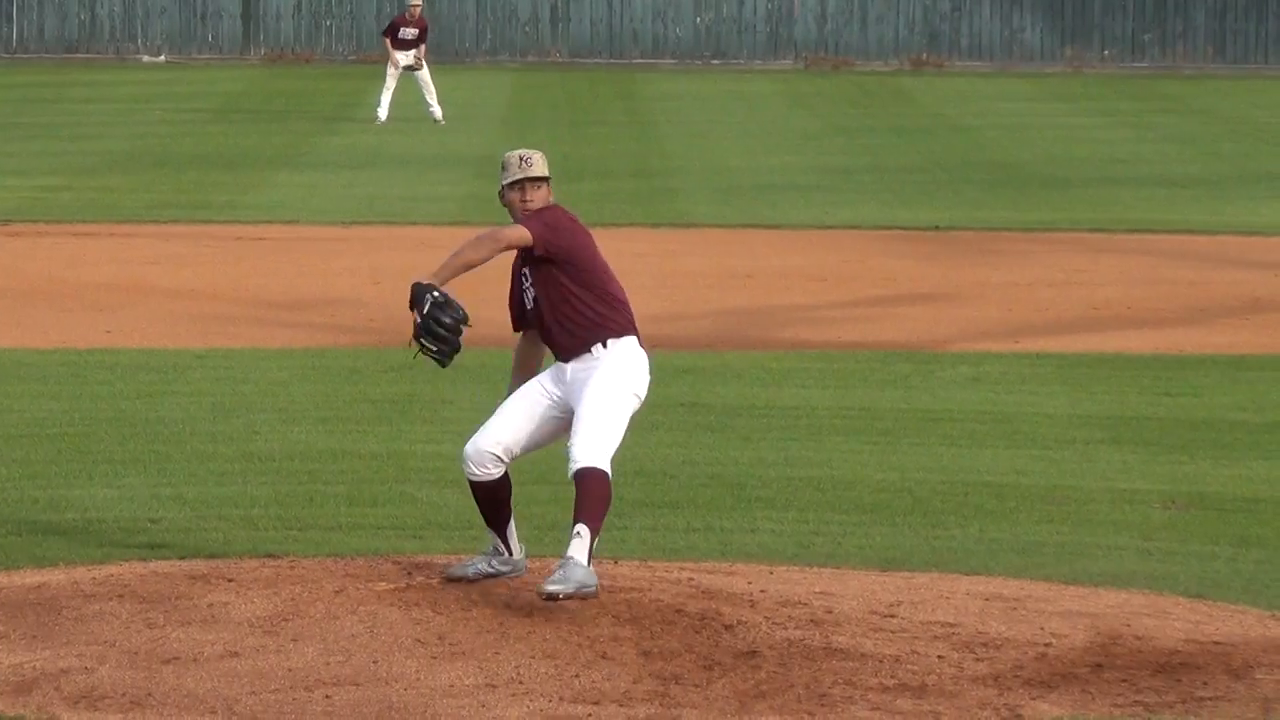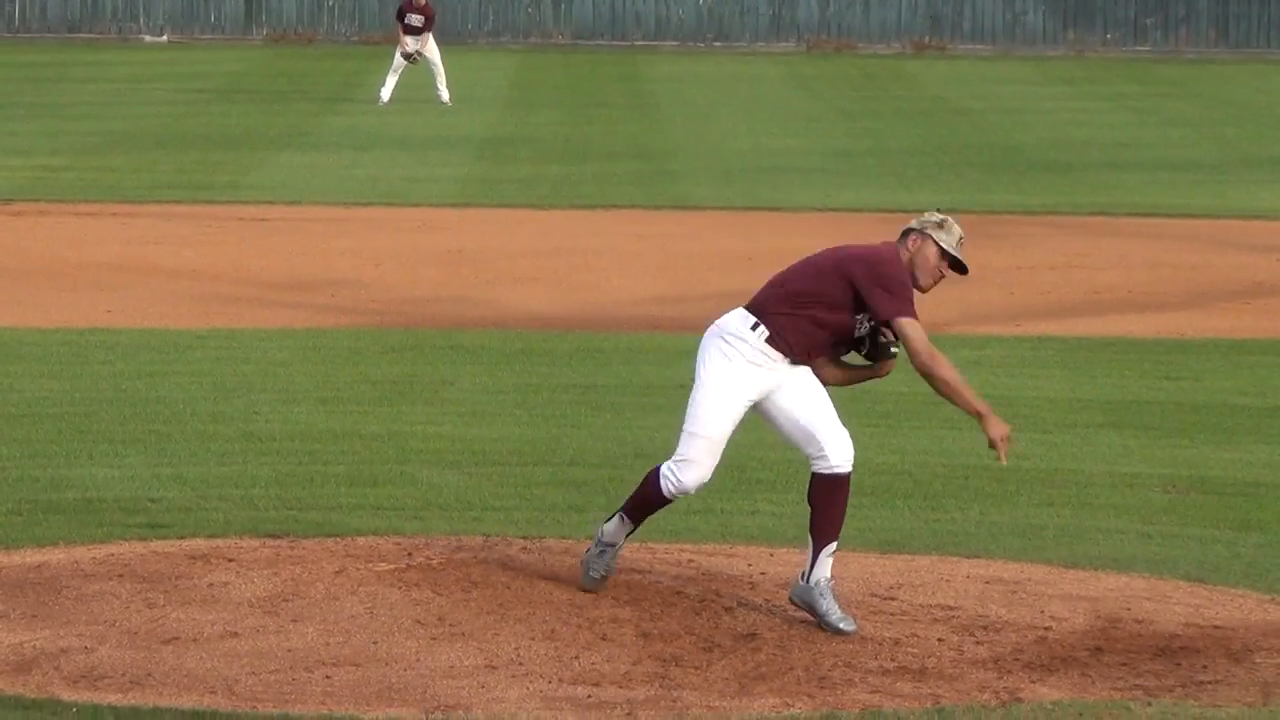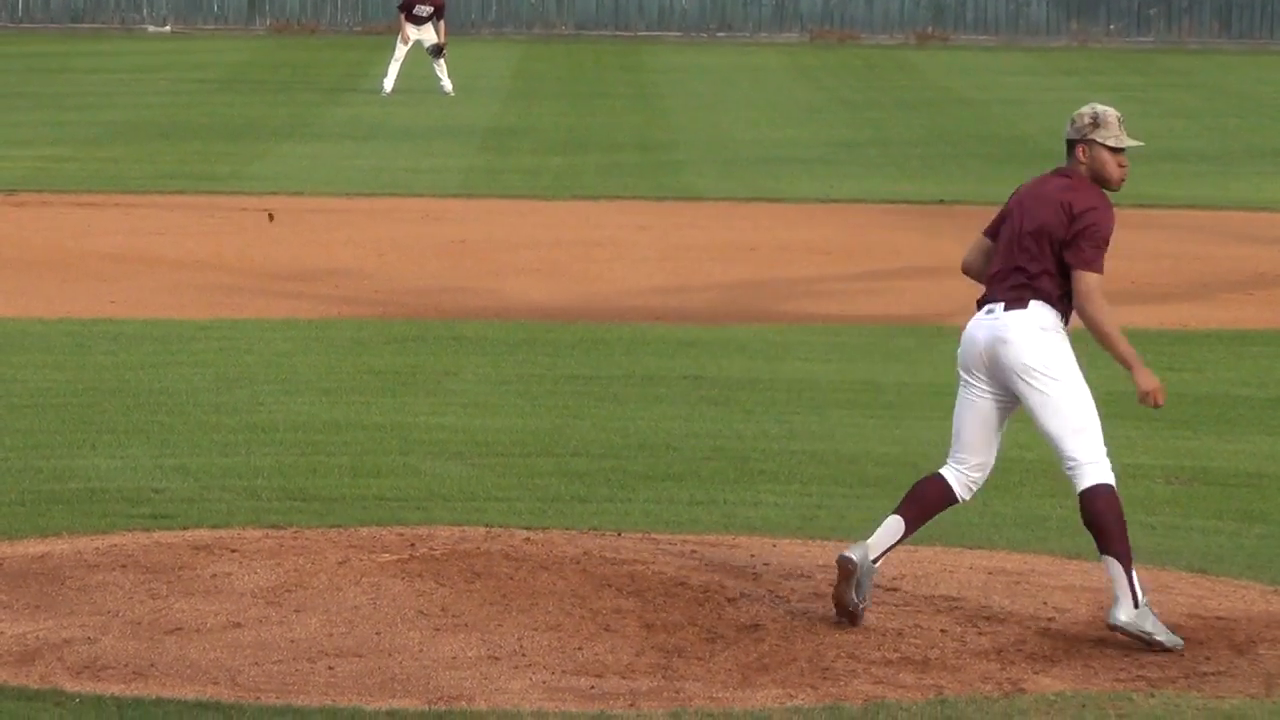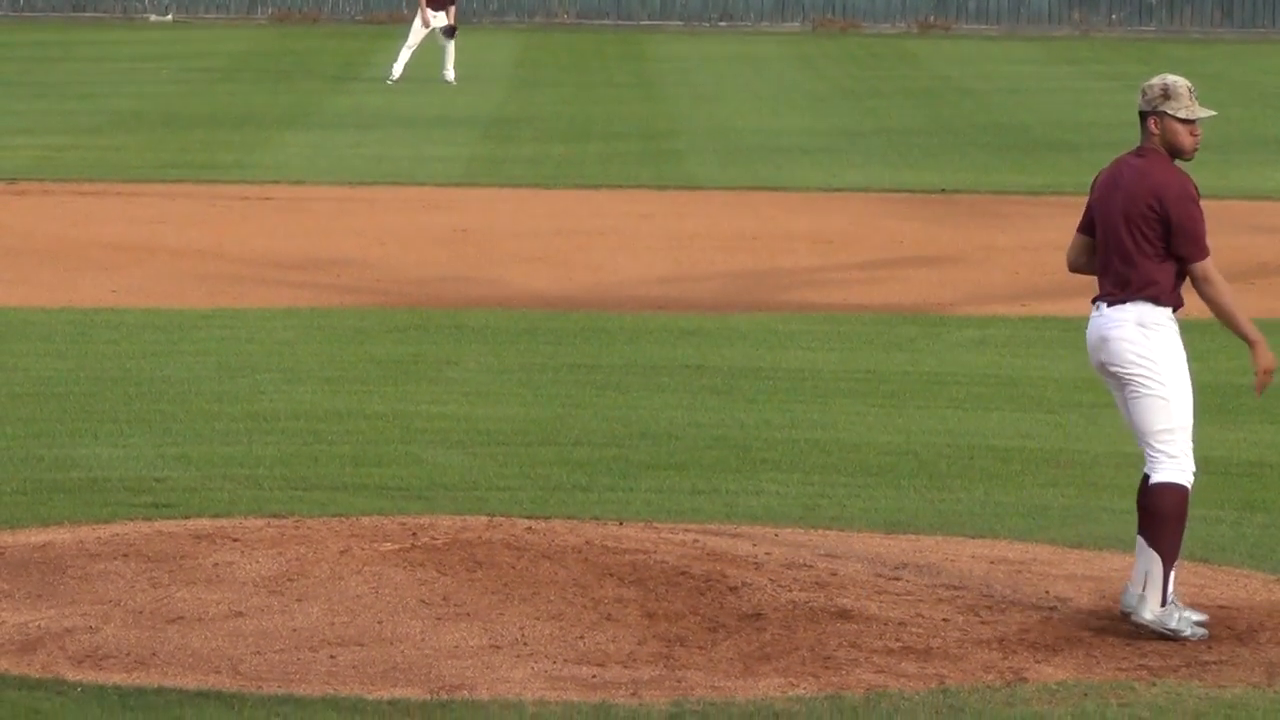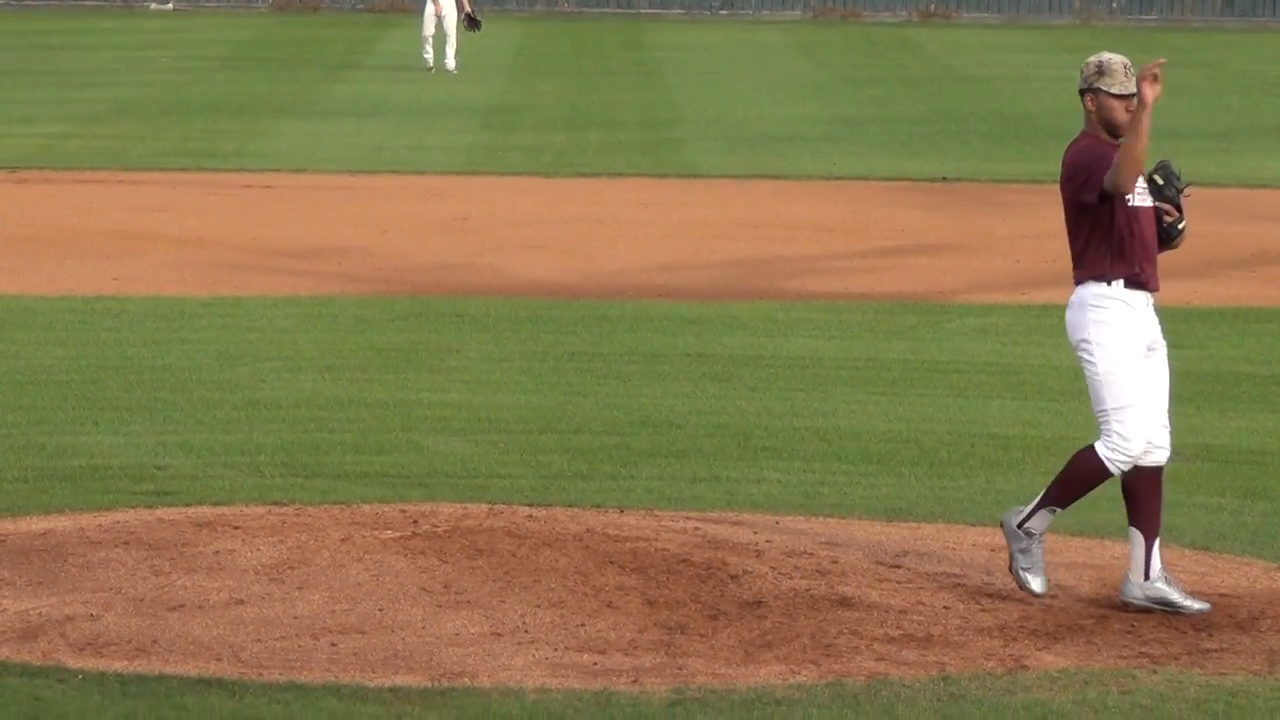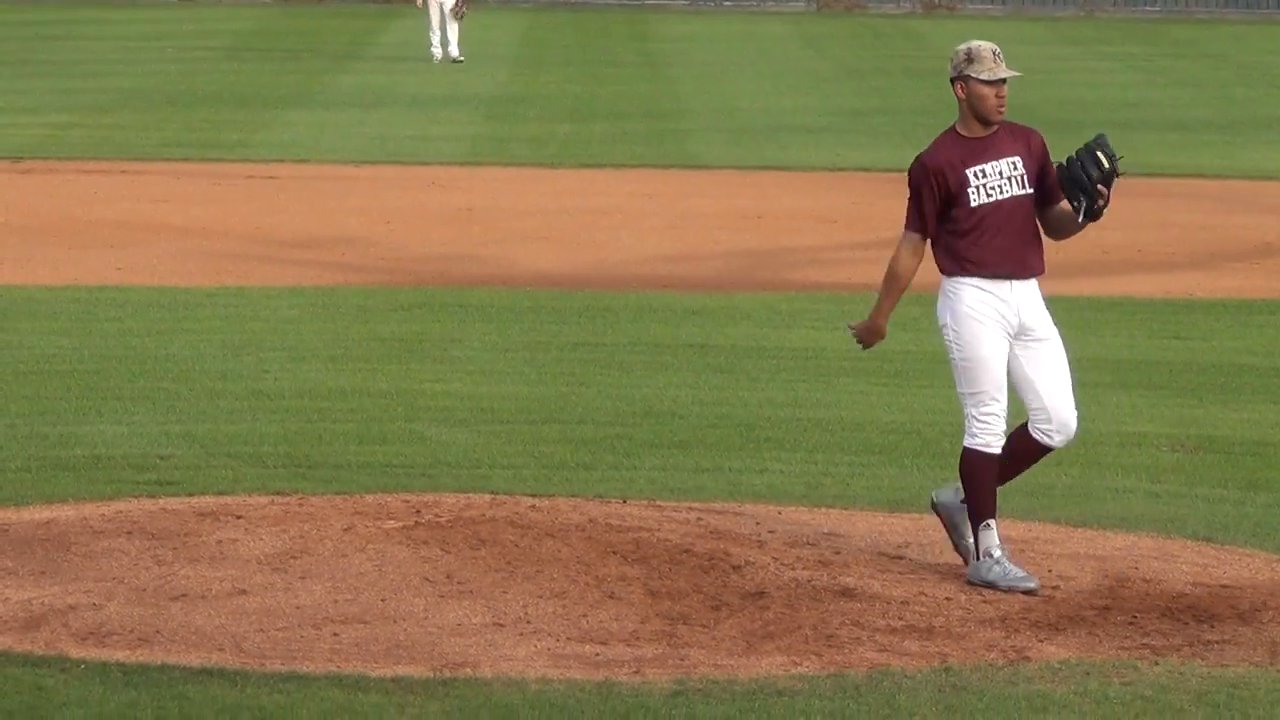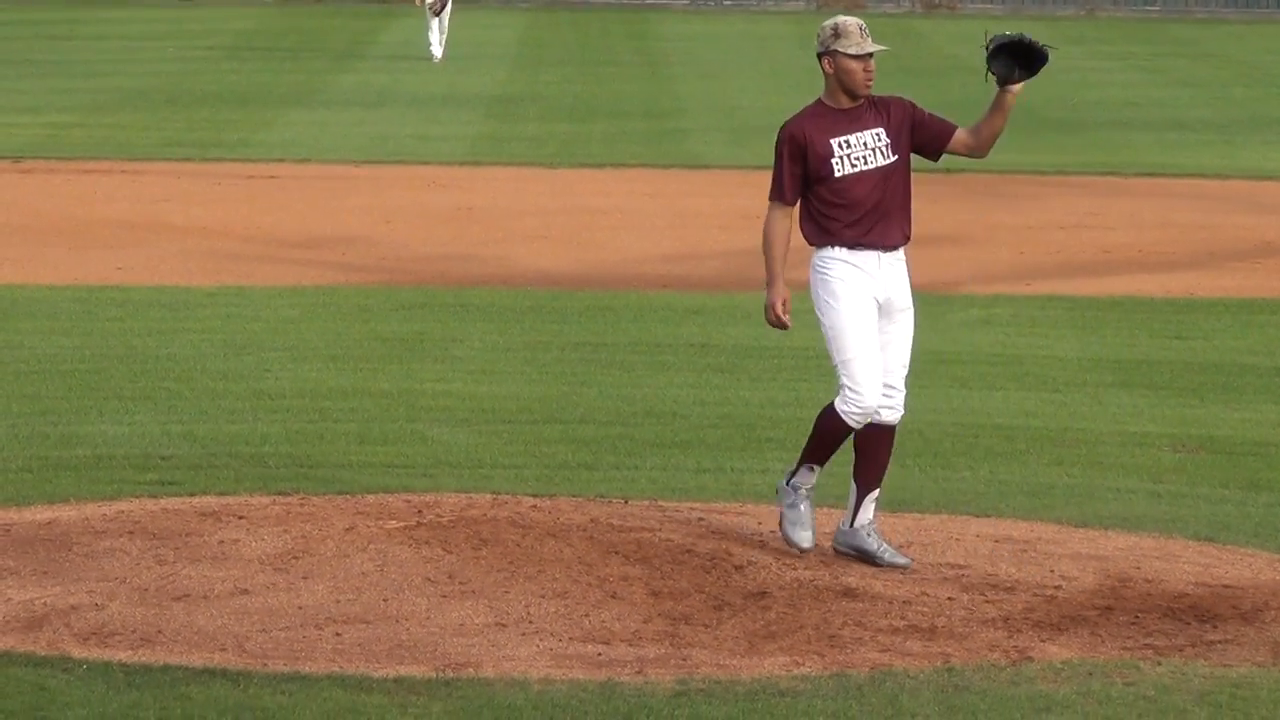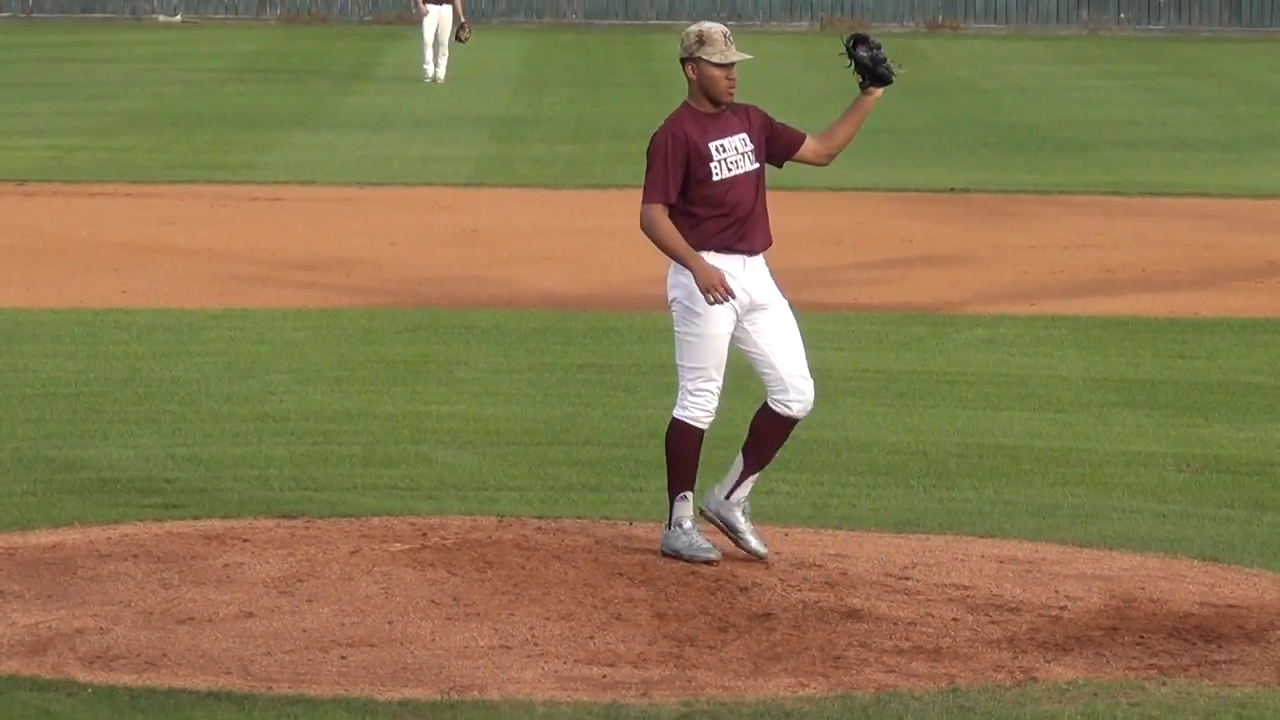
dt=0.5s
person 1, frame 1
left shoulder: (556, 222)
right shoulder: (524, 274)
left elbow: (499, 239)
right elbow: (530, 341)
left wrist: (435, 282)
right wrist: (515, 402)
left hip: (614, 363)
right hip: (566, 371)
left knee: (588, 455)
right knee: (480, 453)
left ankle: (578, 563)
right ankle: (505, 553)
person 1, frame 2
left shoulder: (878, 291)
right shoulder: (884, 266)
left elbow: (824, 374)
right elbow: (921, 353)
left wrist: (872, 365)
right wrist: (985, 414)
left hip: (782, 363)
right hip: (740, 346)
left knee: (835, 454)
right knee: (689, 472)
left ankle: (815, 582)
right ankle: (616, 529)
person 1, frame 3
left shoulder: (1031, 190)
right shoulder: (1092, 205)
left elbow: (970, 264)
right elbow: (1087, 298)
right wrist: (1136, 367)
left hip: (981, 333)
right hip: (1033, 333)
left knee: (965, 471)
right knee: (1090, 466)
left ankle: (866, 555)
right ankle: (1129, 604)
person 1, frame 4
left shoulder: (1111, 176)
right shoulder: (1172, 184)
left elbow: (1077, 257)
right elbow: (1204, 276)
left hip: (1105, 327)
right hip: (1145, 329)
left knee: (1163, 460)
right knee: (1174, 464)
left ankle: (1145, 589)
right ankle: (1158, 602)
person 1, frame 5
left shoulder: (1115, 157)
right shoulder: (1086, 154)
right elbow: (1123, 181)
left wrist: (1163, 229)
right wrist: (1147, 109)
left hip: (1138, 311)
right hip: (1106, 310)
left knee: (1151, 445)
right knee: (1123, 445)
left ankle: (1146, 579)
right ankle: (1028, 524)
person 1, frame 6
left shoulder: (1029, 142)
right shoulder: (937, 161)
left elbow: (1062, 225)
right elbow: (910, 245)
left wrist: (1092, 205)
right wrist: (878, 316)
left hip: (1029, 299)
right hip: (973, 300)
left knee: (1057, 424)
right knee: (986, 428)
left ankle: (963, 507)
right ankle: (986, 554)
person 1, frame 7
left shoulder: (897, 114)
right shoulder: (801, 130)
left elbow: (976, 144)
right elbow: (779, 211)
left wrist: (1007, 94)
right wrist: (774, 284)
left hip: (895, 271)
right hip: (842, 270)
left knee: (888, 402)
right knee: (860, 395)
left ankle: (856, 526)
right ankle: (798, 485)
person 1, frame 8
left shoulder: (750, 120)
right shoulder: (675, 134)
left elbow: (822, 150)
right elbow: (652, 215)
left wrist: (869, 95)
right wrist: (698, 266)
left hip: (756, 274)
right hip: (705, 277)
left knee: (794, 394)
right knee: (699, 401)
left ankle: (730, 499)
right ankle: (681, 525)
